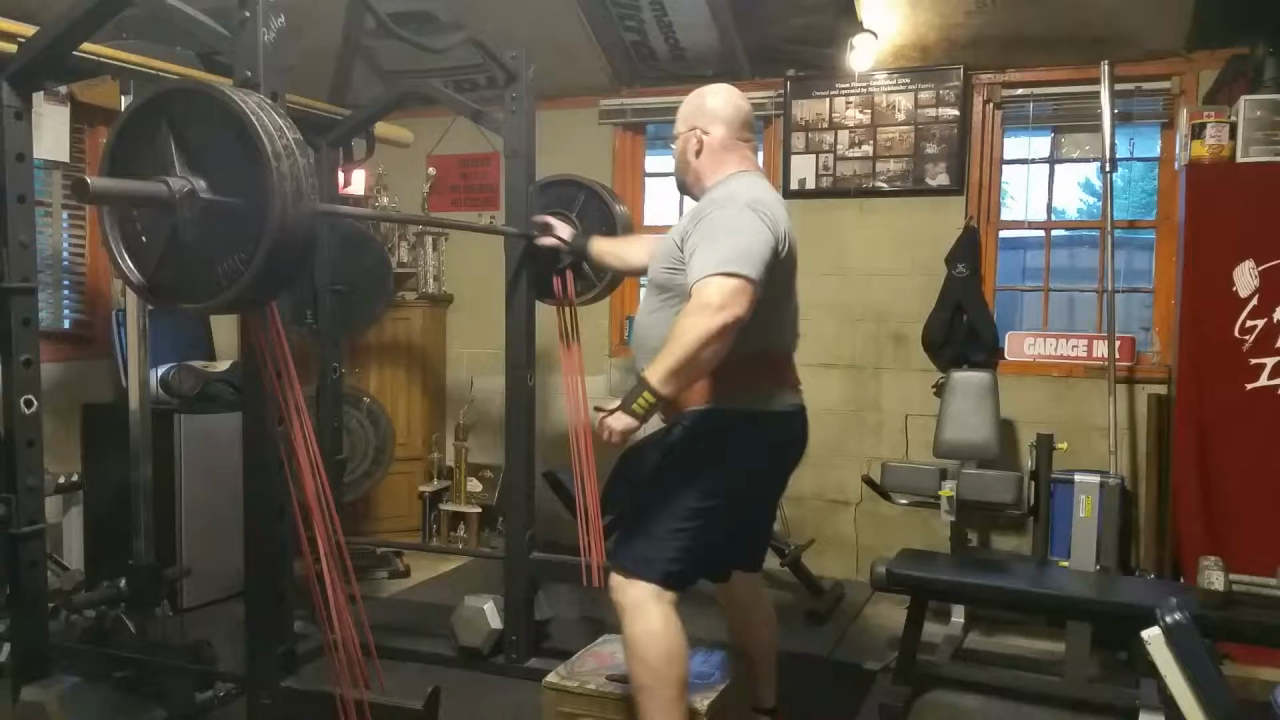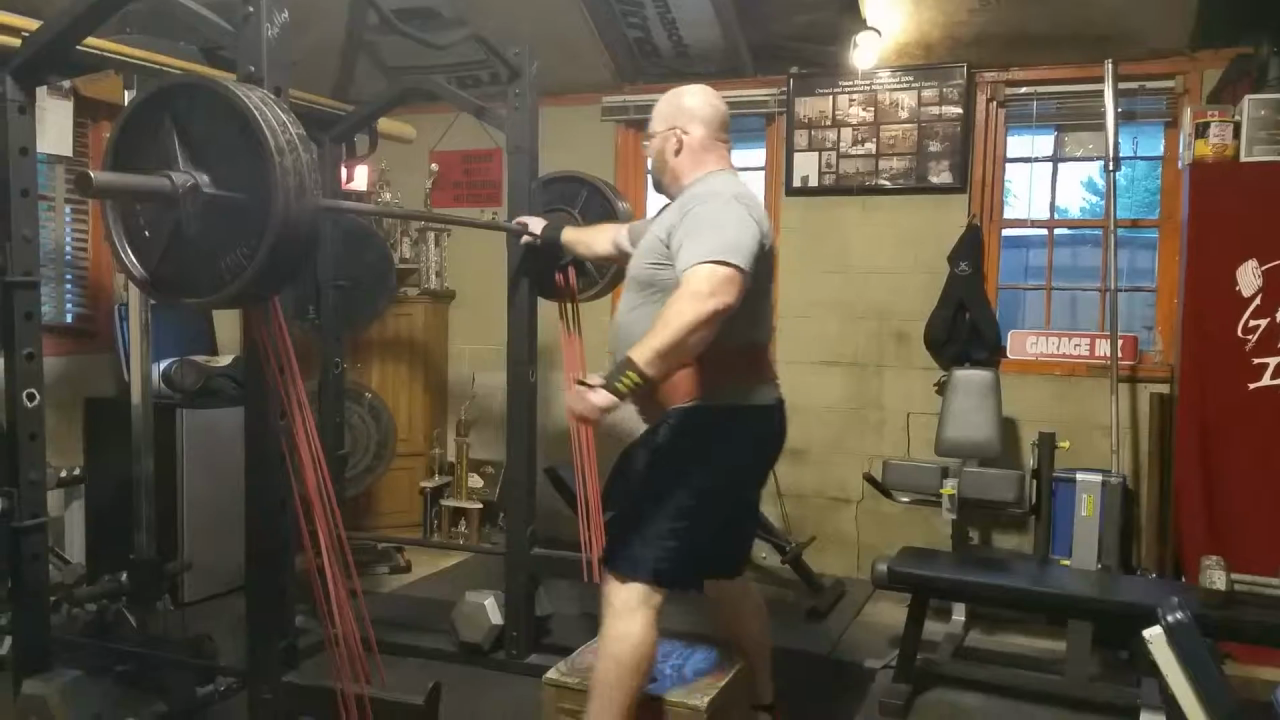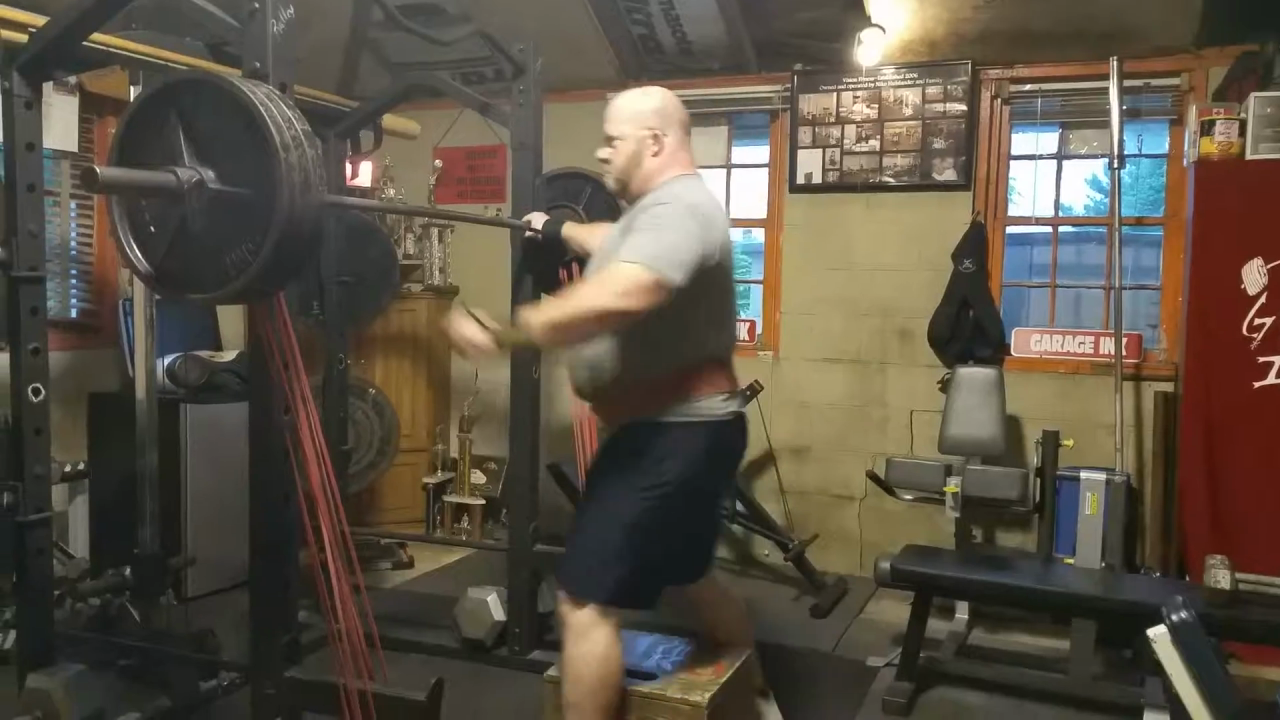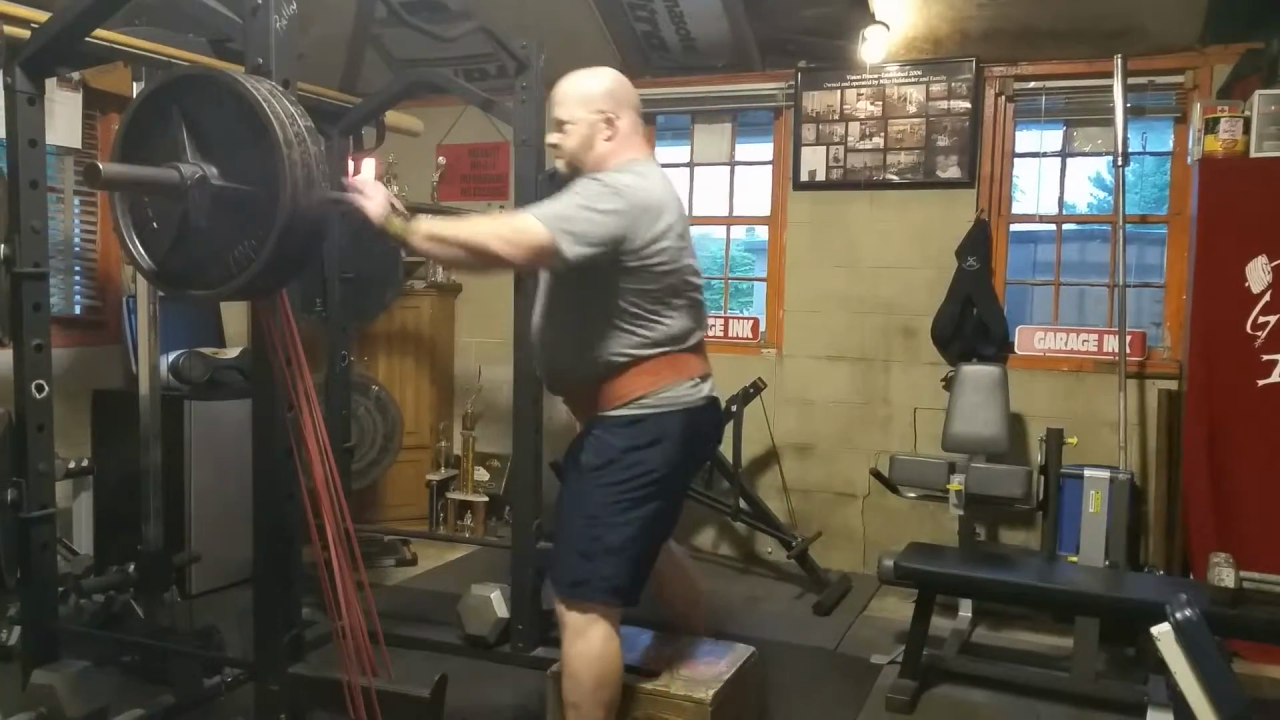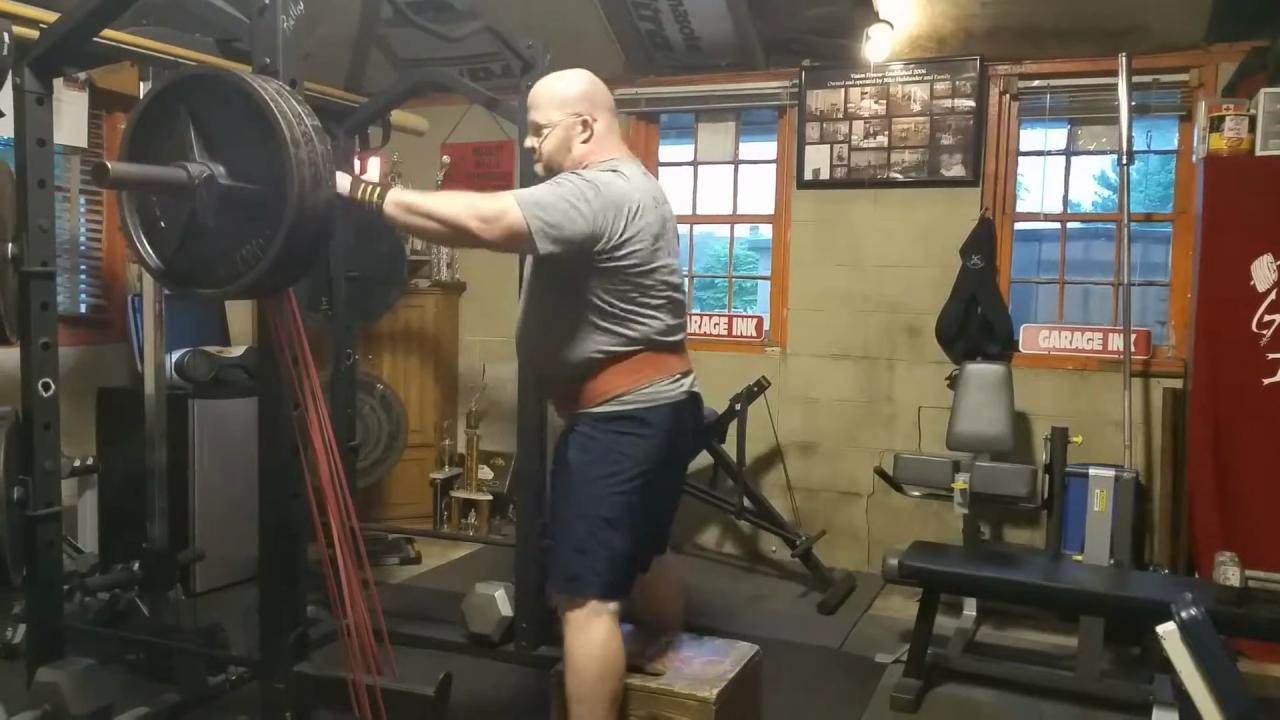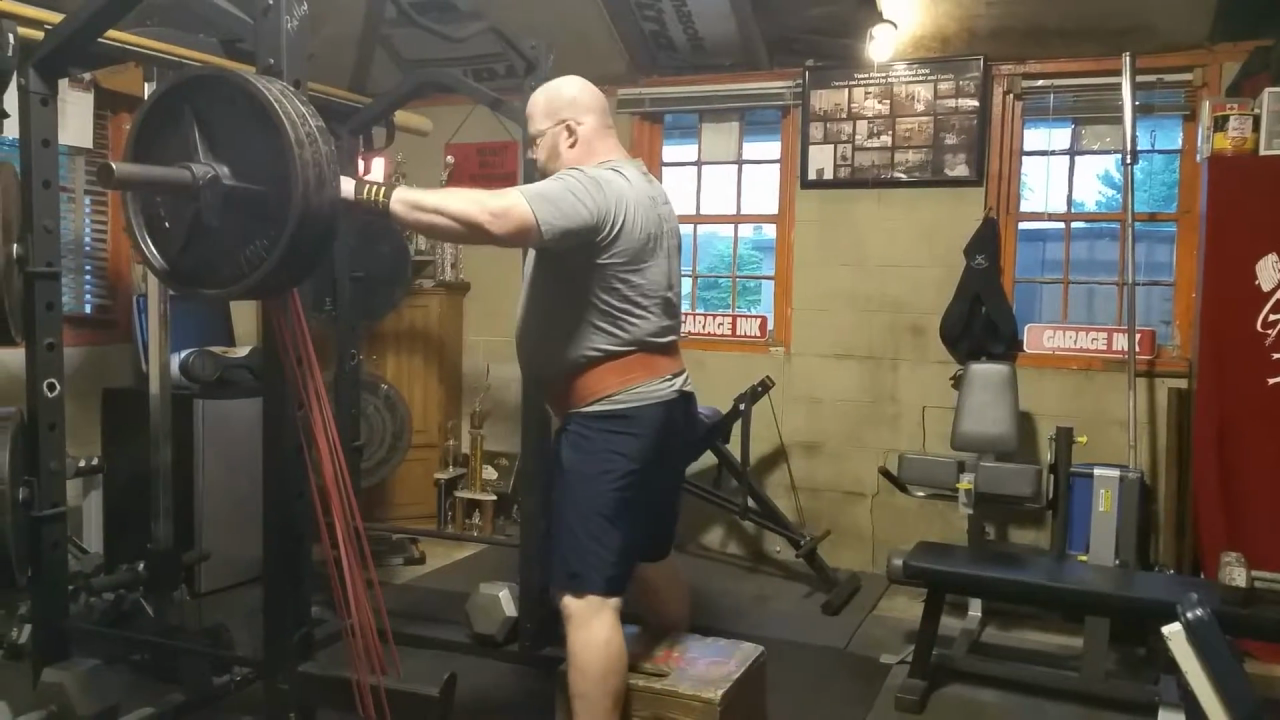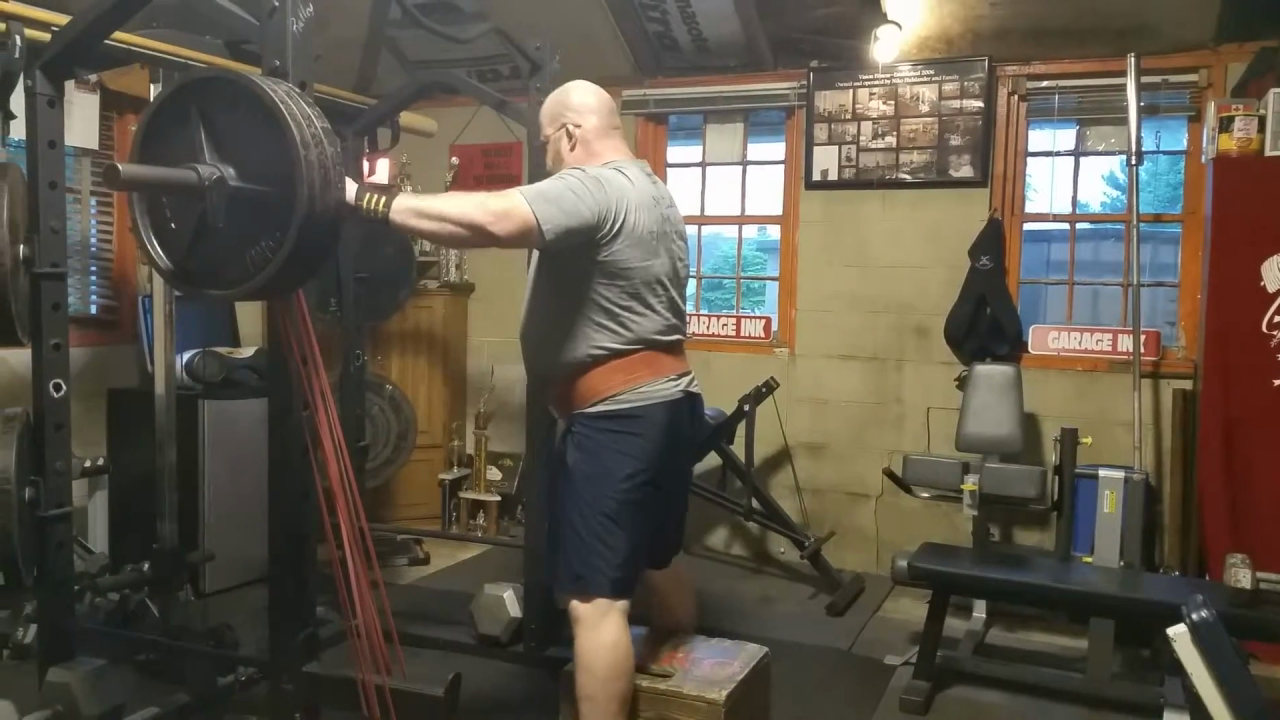
dt=0.2s
person 1, frame 1
left shoulder: (734, 207)
right shoulder: (735, 205)
left elbow: (718, 314)
right elbow: (654, 253)
left wrist: (639, 401)
right wrist: (582, 243)
left hip: (731, 425)
right hip: (756, 421)
left knee: (640, 580)
right knee: (736, 570)
person 1, frame 2
left shoulder: (717, 203)
right shoulder: (700, 206)
left elbow: (708, 298)
right elbow: (620, 240)
left wrist: (620, 381)
right wrist: (555, 234)
left hip: (714, 423)
right hip: (731, 418)
left knee: (629, 587)
right knee: (721, 571)
person 1, frame 3
left shoulder: (678, 210)
right shoulder: (666, 208)
left elbow: (620, 295)
right elbow: (610, 245)
left wrist: (504, 329)
right wrist: (554, 228)
left hip: (668, 434)
right hip: (690, 427)
left knee: (588, 603)
right knee: (685, 570)
person 1, frame 4
left shoulder: (617, 198)
right shoulder: (633, 188)
left elbow: (504, 244)
left wrist: (392, 218)
left hip: (642, 421)
right hip: (665, 411)
left knee: (586, 601)
right knee: (644, 544)
person 1, frame 5
left shoulder: (594, 194)
right shoulder: (628, 186)
left elbow: (479, 221)
left wrist: (363, 193)
left hip: (622, 418)
right hip: (657, 406)
left knee: (585, 596)
right knee: (640, 556)
person 1, frame 6
left shoulder: (593, 190)
right shoulder: (642, 189)
left elbow: (487, 217)
left wrist: (368, 195)
left hip: (613, 417)
right hip: (657, 403)
left knee: (587, 595)
right knee: (648, 555)
person 1, frame 7
left shoulder: (593, 189)
right shoulder: (649, 191)
left elbow: (489, 219)
left wrist: (368, 200)
left hip: (619, 418)
right hip: (664, 404)
left knee: (594, 598)
right knee: (655, 559)
